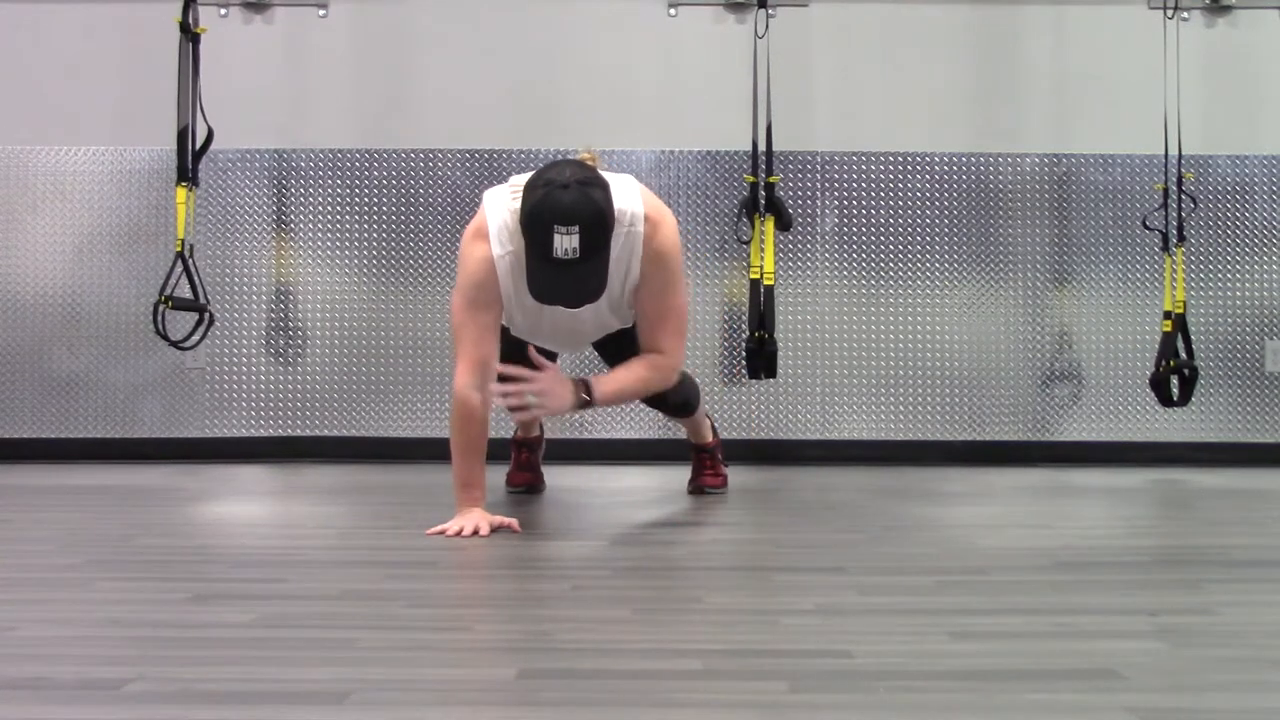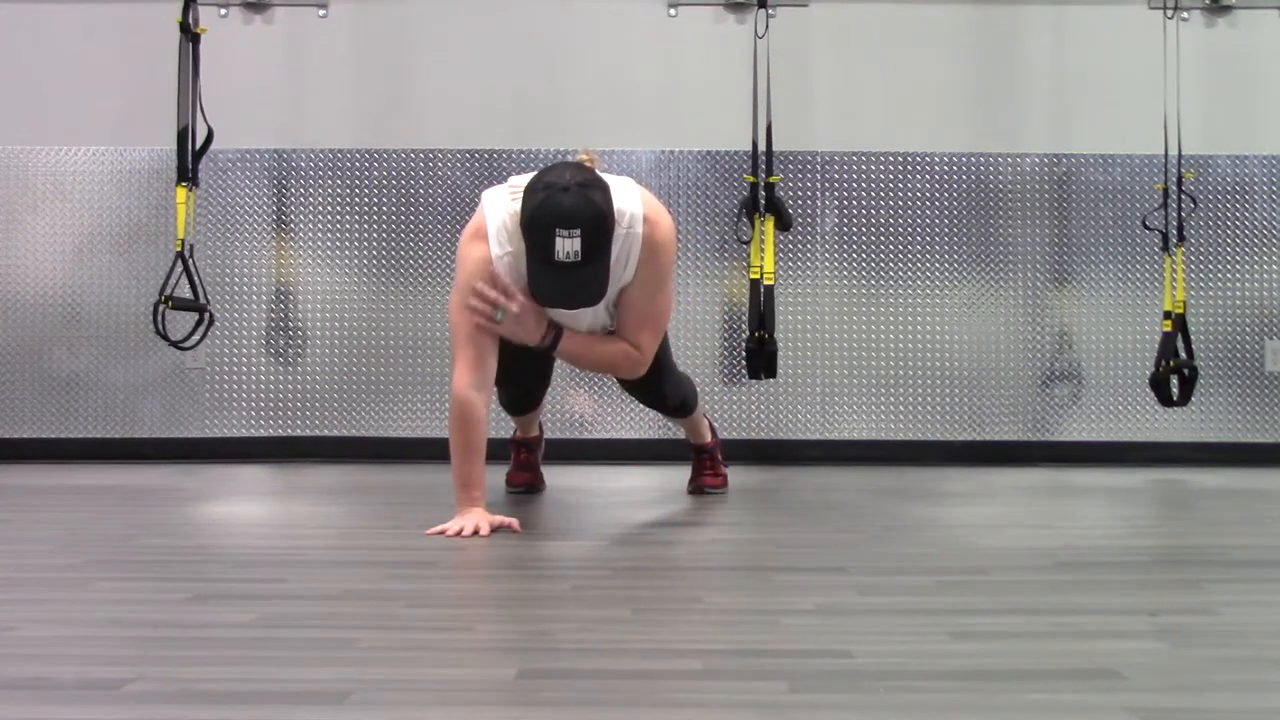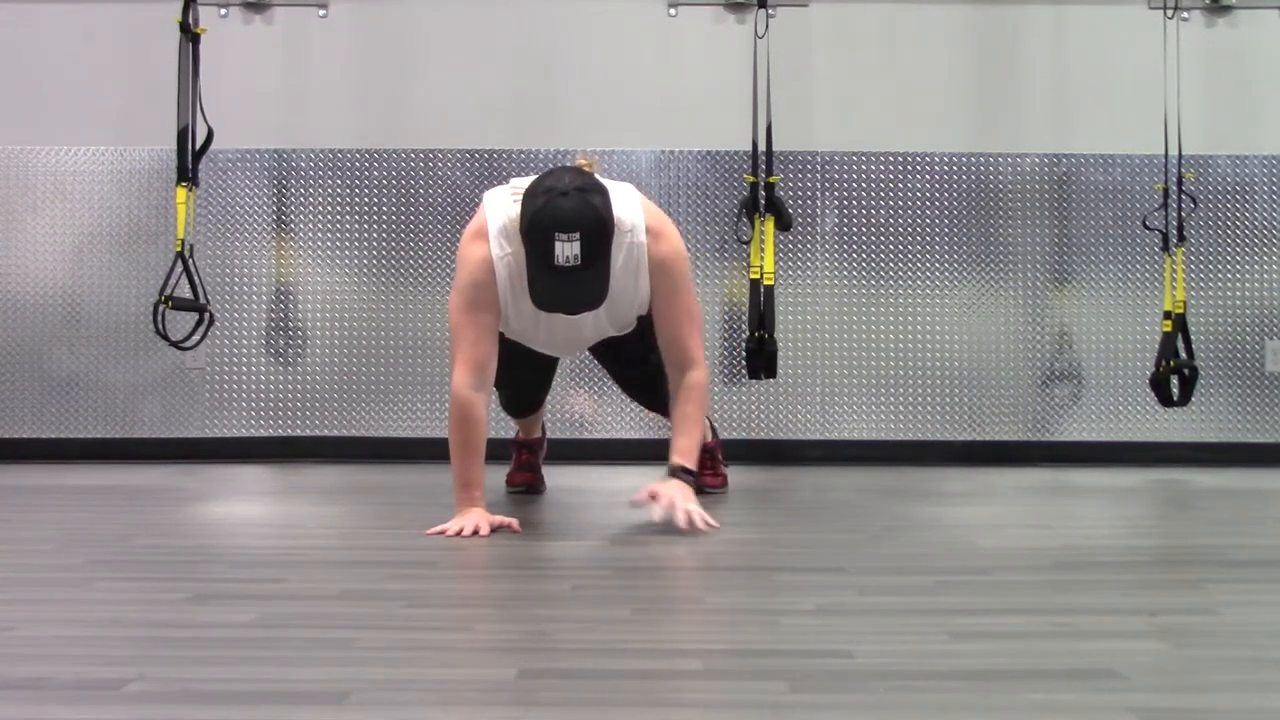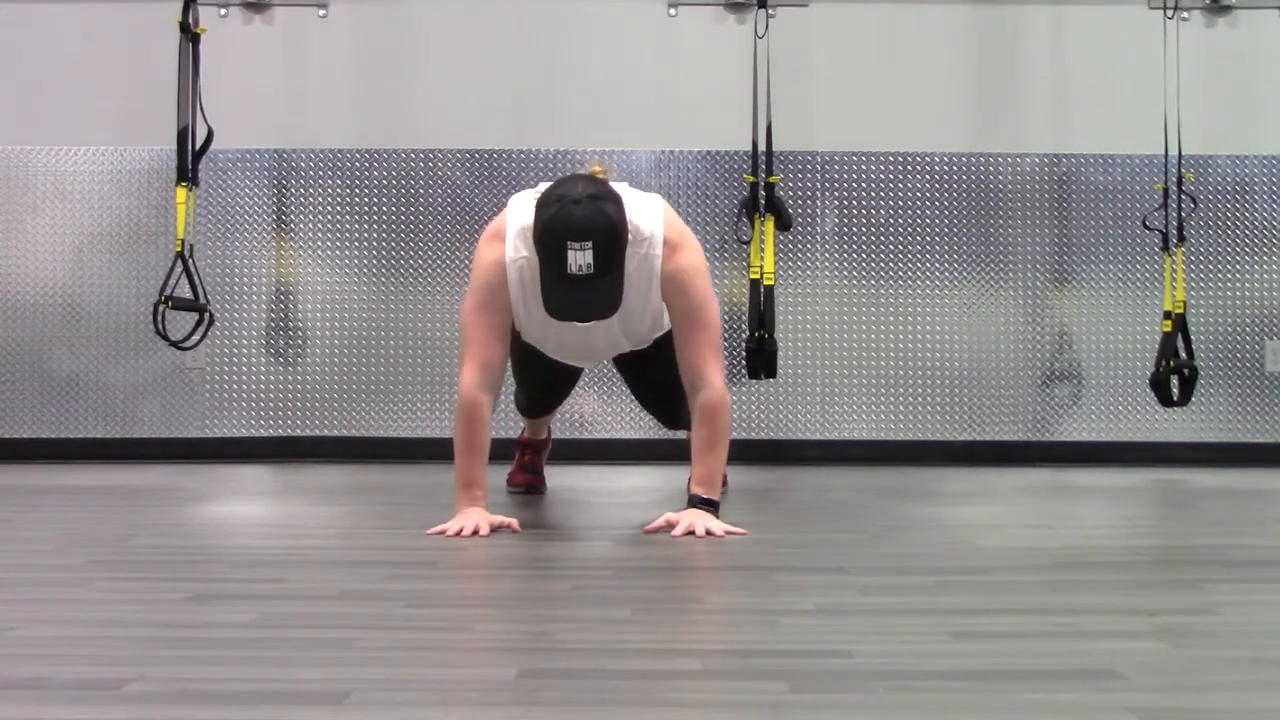
dt=0.5s
person 1, frame 1
left shoulder: (651, 226)
right shoulder: (487, 238)
left elbow: (663, 361)
right elbow: (471, 380)
left wrist: (579, 394)
right wrist: (470, 505)
right knee: (519, 390)
left ankle: (704, 439)
right ankle: (527, 440)
person 1, frame 2
left shoulder: (650, 226)
right shoulder: (486, 237)
left elbow: (635, 357)
right elbow: (470, 381)
left wrist: (544, 334)
right wrist: (470, 505)
left knee: (656, 383)
right knee: (516, 386)
left ankle: (704, 439)
right ankle: (526, 440)
person 1, frame 3
left shoulder: (653, 236)
right shoulder: (486, 240)
left elbow: (689, 368)
right elbow: (469, 382)
left wrist: (680, 475)
right wrist: (470, 505)
left knee: (655, 388)
right knee: (517, 390)
left ankle: (705, 441)
right ankle: (529, 441)
person 1, frame 4
left shoulder: (671, 246)
right shoulder: (502, 245)
left elbow: (709, 385)
right elbow: (477, 383)
left wrist: (704, 502)
right wrist: (471, 504)
left knee: (674, 407)
left ankle: (707, 450)
right ankle: (533, 442)
